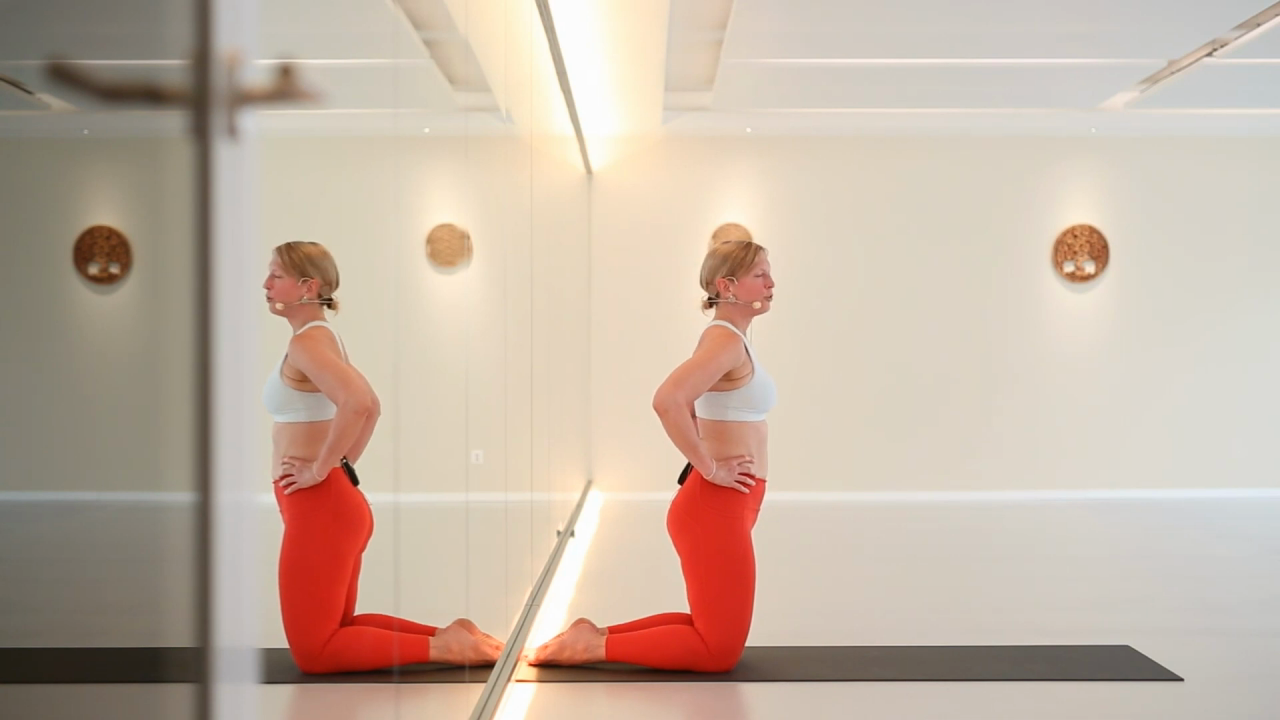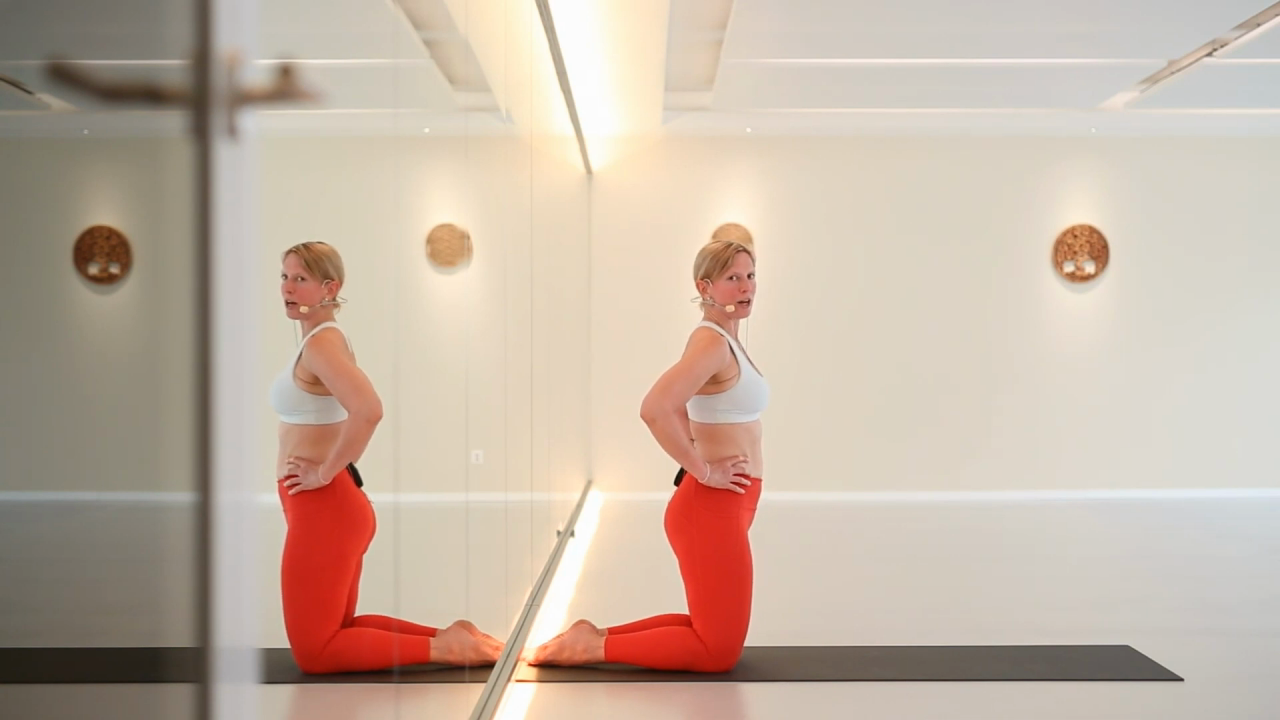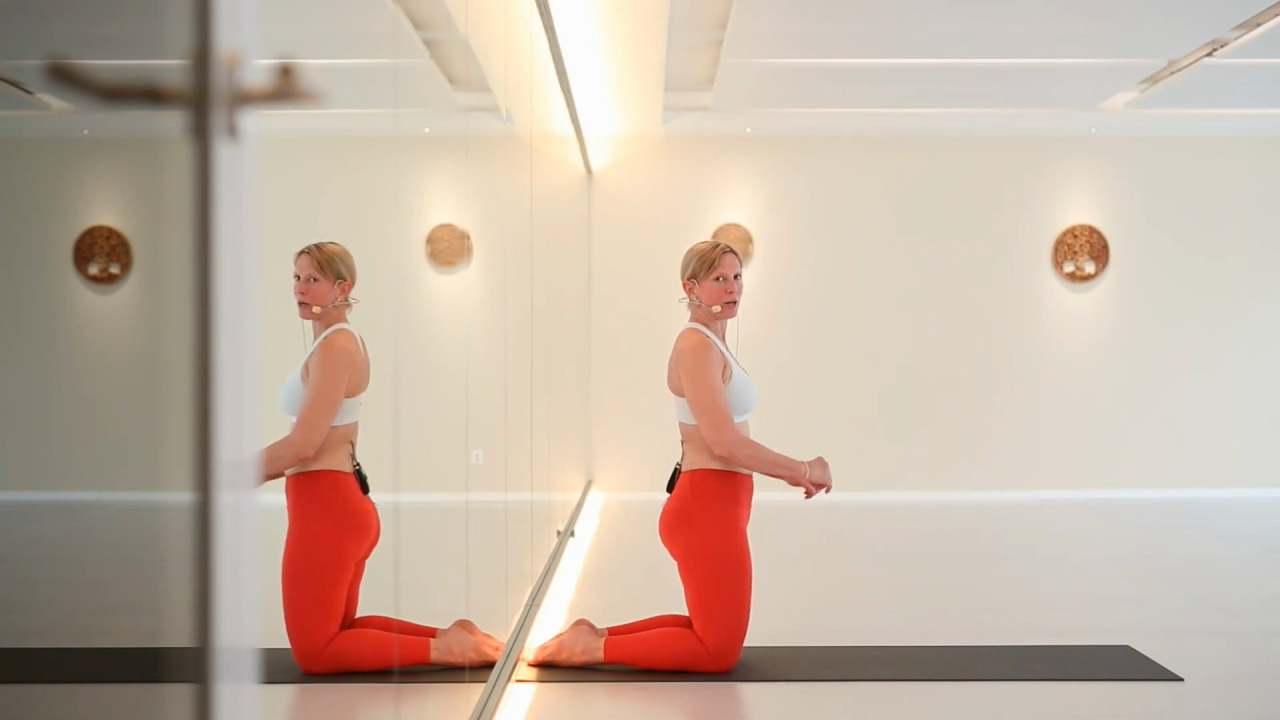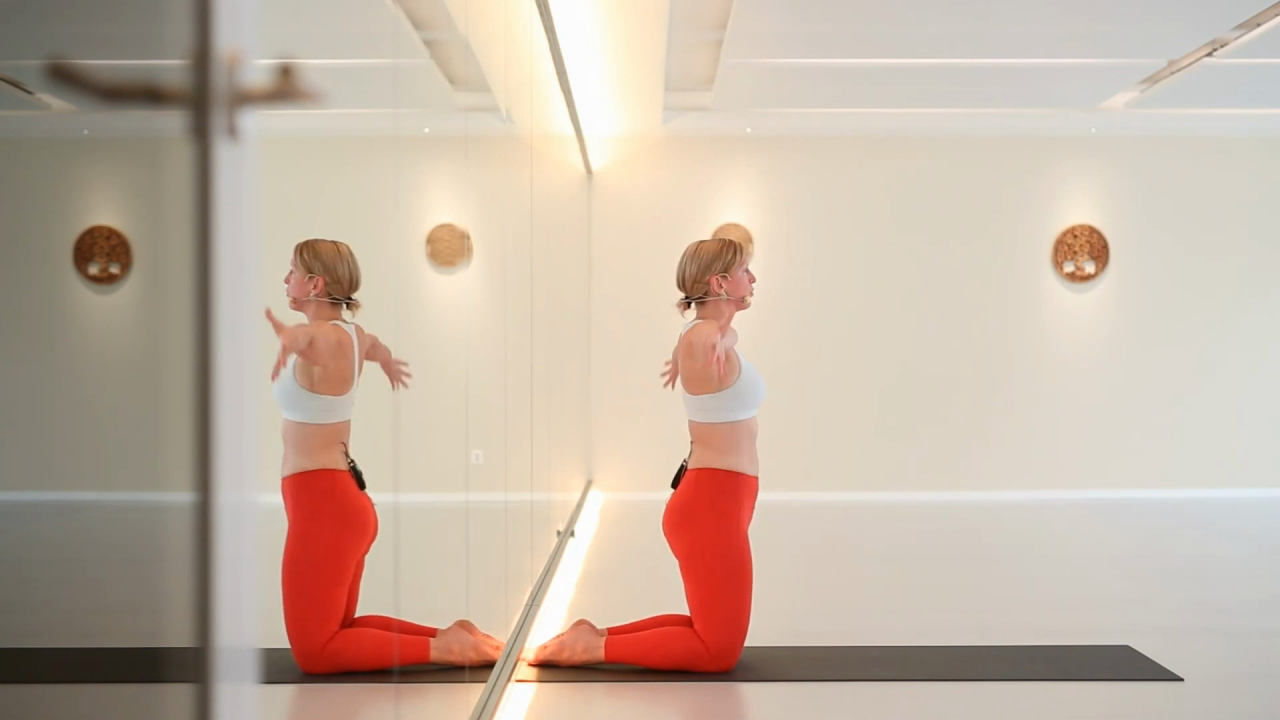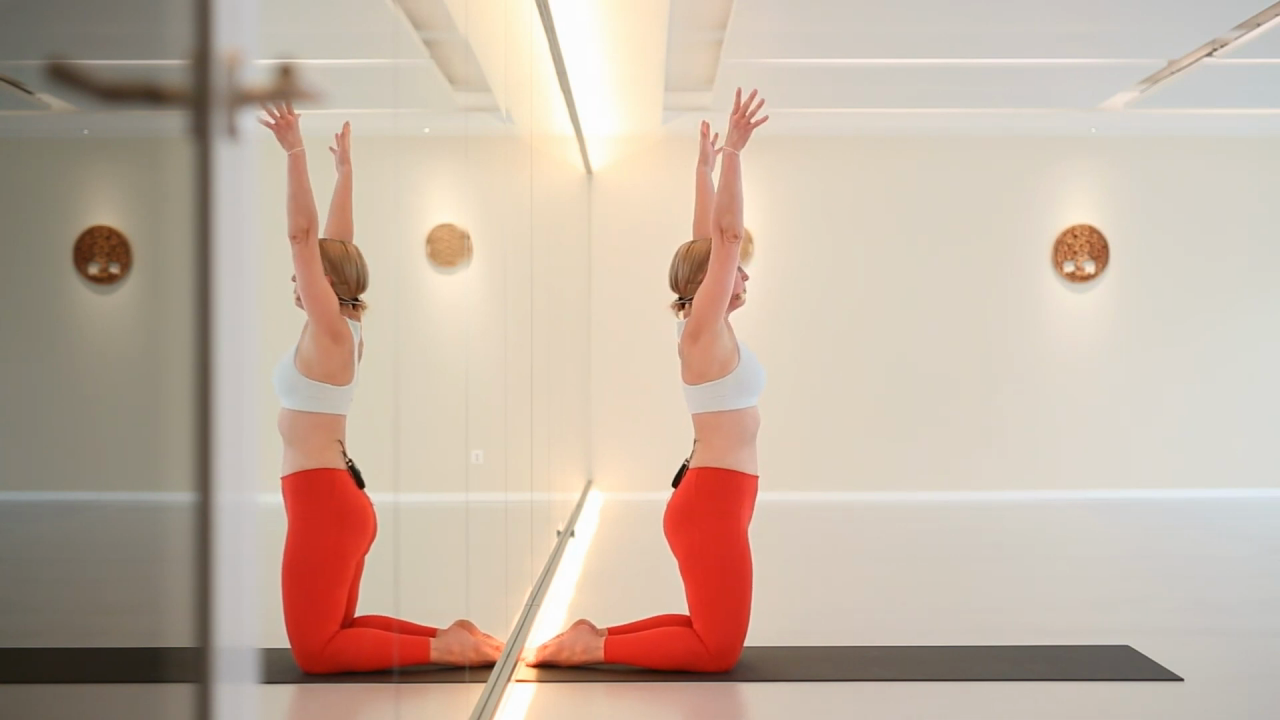
dt=1s
person 1, frame 1
left shoulder: (725, 339)
right shoulder: (727, 341)
left elbow: (687, 406)
right elbow: (667, 401)
right wrist: (708, 467)
left hip: (718, 508)
right hip: (717, 509)
left knee: (712, 631)
right knee: (719, 650)
left ankle: (596, 634)
right ankle: (593, 647)
person 1, frame 2
left shoulder: (722, 341)
right shoulder: (712, 343)
left elbow: (679, 410)
right elbow: (654, 409)
right wrist: (703, 471)
left hip: (718, 508)
right hip: (713, 509)
left knee: (711, 631)
right knee: (718, 650)
left ankle: (597, 634)
right ankle: (593, 648)
person 1, frame 3
left shoulder: (709, 344)
right shoulder: (697, 347)
right elbow: (726, 444)
left wrist: (792, 471)
right wrist: (801, 469)
left hip: (710, 507)
right hip: (707, 510)
left knee: (711, 634)
right knee: (718, 651)
left ankle: (597, 634)
right ankle: (593, 649)
person 1, frame 4
left shoulder: (704, 334)
right shoulder: (703, 333)
right elbow: (712, 338)
left wrist: (679, 361)
right wrist: (717, 340)
left hip: (713, 505)
right hip: (713, 508)
left knee: (713, 634)
right knee: (718, 650)
left ankle: (595, 635)
right ankle: (594, 647)
person 1, frame 5
left shoulder: (705, 330)
right shoulder: (705, 330)
left elbow: (708, 236)
right elbow: (727, 232)
left wrist: (706, 165)
right wrist: (732, 153)
left hip: (714, 501)
right hip: (713, 503)
left knee: (713, 633)
right knee: (717, 649)
left ankle: (595, 635)
right ankle: (589, 647)
person 2, frame 1
left shoulder: (305, 342)
right shoulder: (323, 337)
left elbow: (357, 402)
right elbow: (371, 406)
left wrist: (320, 469)
left hip: (318, 507)
right hip: (333, 503)
left knee: (314, 650)
right knee: (334, 628)
left ankle: (442, 647)
right ankle: (445, 634)
person 2, frame 2
left shoulder: (320, 343)
right shoulder: (328, 340)
left elbow: (368, 410)
right elbow: (360, 409)
left wrist: (325, 472)
left hip: (321, 507)
right hip: (333, 505)
left knee: (315, 650)
right knee: (335, 628)
left ankle: (442, 649)
right ankle: (446, 636)
person 2, frame 3
left shoulder: (333, 347)
right shoulder: (345, 342)
left elbow: (303, 444)
right wrist: (260, 469)
left hip: (326, 508)
right hip: (344, 504)
left knee: (315, 651)
right knee: (336, 629)
left ankle: (442, 650)
right ankle: (446, 635)
person 2, frame 4
left shoulder: (327, 336)
right shoulder: (348, 333)
left elbow: (305, 339)
right elbow: (373, 346)
left wrist: (290, 338)
right wrist: (387, 360)
left hip: (322, 506)
right hip: (340, 502)
left knee: (315, 650)
right knee: (334, 630)
left ankle: (440, 647)
right ankle: (447, 636)
person 2, frame 5
left shoulder: (329, 329)
right shoulder: (345, 328)
left elbow: (302, 233)
right elbow: (336, 241)
left wrist: (295, 151)
right wrist: (343, 167)
left hip: (322, 505)
right hip: (338, 501)
left knee: (315, 650)
right knee: (333, 630)
left ankle: (445, 648)
right ankle: (448, 636)
